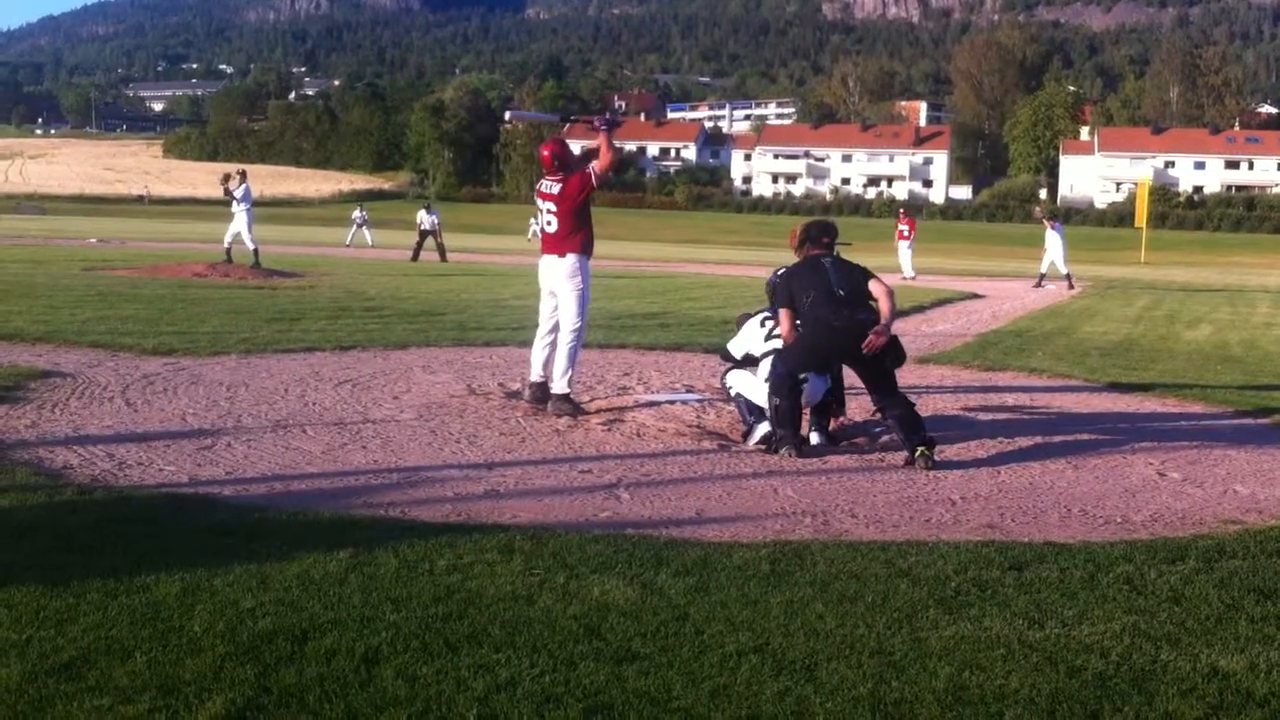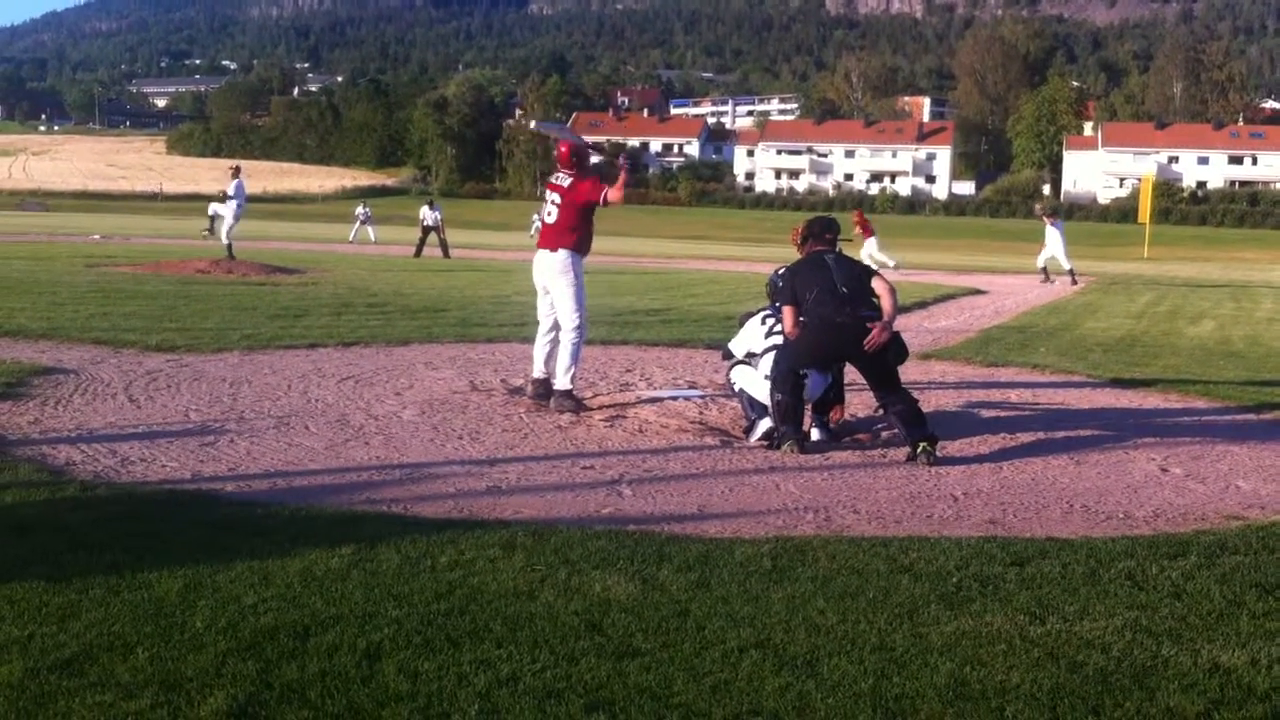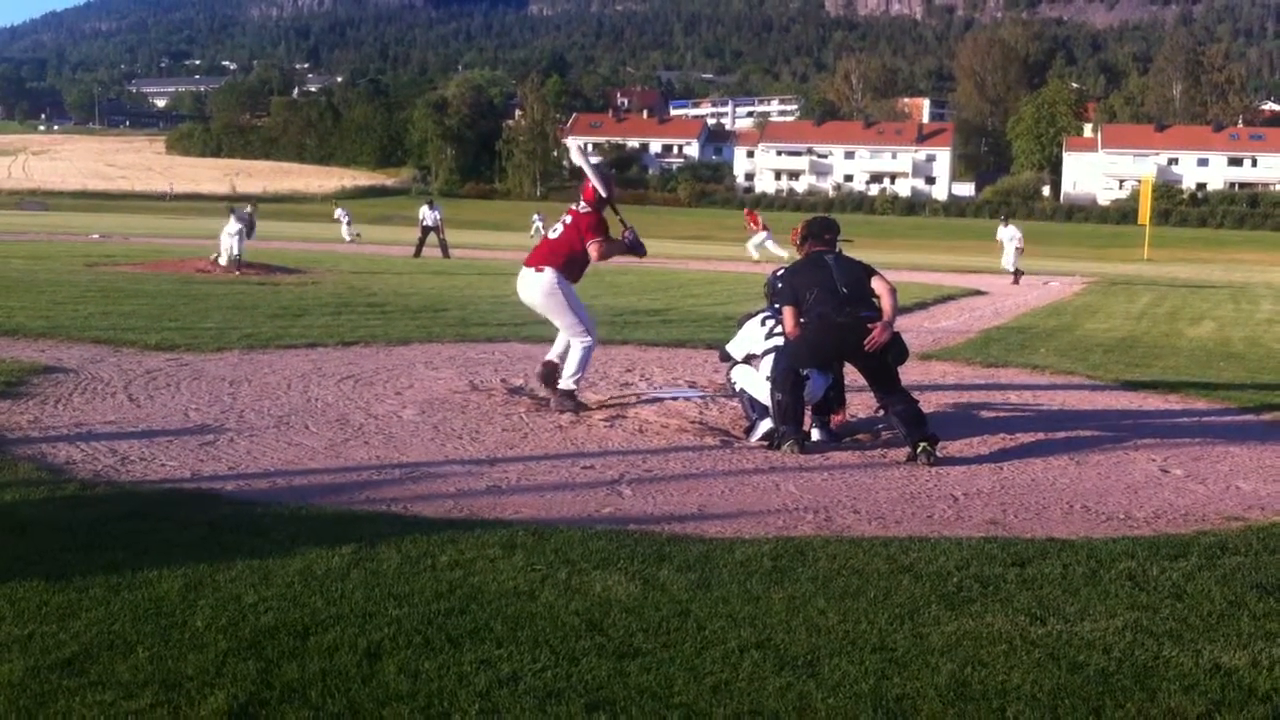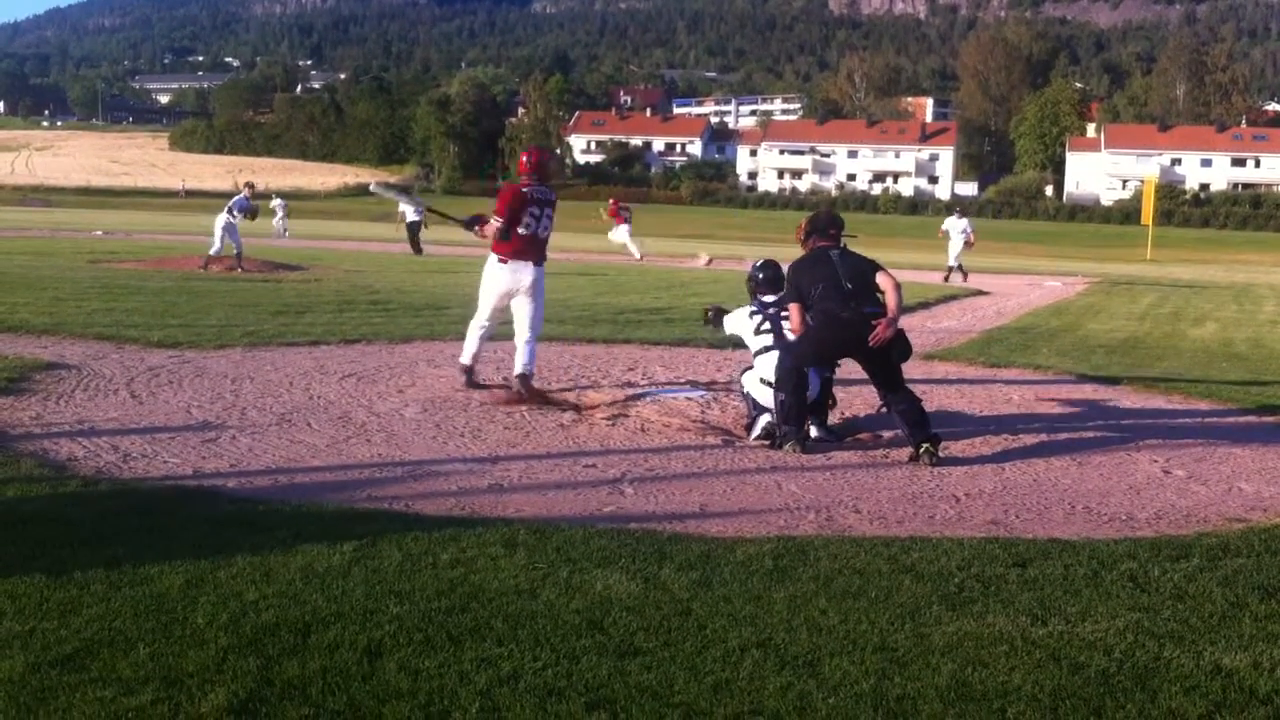
dt=0.7s
person 1, frame 1
left shoulder: (542, 186)
right shoulder: (575, 185)
left elbow: (575, 165)
right elbow: (607, 160)
left wrist: (597, 139)
right wrist: (604, 131)
left hip: (547, 263)
right hip: (571, 265)
left knee: (547, 328)
right knee: (570, 331)
left ankle: (537, 385)
right ankle: (559, 395)
person 1, frame 2
left shoulder: (554, 180)
right shoulder: (583, 184)
right elbow: (617, 196)
left wrist: (616, 170)
right wrist: (624, 170)
left hip: (542, 260)
right hip: (563, 262)
left knee: (547, 327)
right knee: (572, 330)
left ankle: (538, 382)
right ankle: (561, 393)
person 1, frame 3
left shoulder: (577, 211)
right shoulder: (592, 218)
left elbow: (598, 244)
right elbow: (597, 253)
left wrist: (626, 244)
right wrist: (626, 244)
left hip: (527, 278)
right hip: (546, 281)
left knee: (572, 327)
right knee: (584, 338)
left ankle: (550, 366)
right ankle: (564, 394)
person 1, frame 4
left shoulder: (512, 192)
right shoulder: (551, 197)
left elbow: (493, 235)
left wrist: (480, 230)
right wrist: (494, 224)
left hip: (502, 267)
right hip: (532, 272)
left knee: (482, 320)
right knee: (527, 333)
left ankle: (467, 369)
right ankle: (522, 375)
person 2, frame 1
left shoulder: (793, 274)
right shoulder: (852, 268)
left elbow: (787, 331)
right elbow: (884, 291)
left wrist: (805, 356)
right wrist: (885, 326)
left hip: (823, 333)
right hip: (865, 333)
left knee: (782, 368)
right knee: (888, 393)
left ankle: (787, 441)
right ankle: (920, 447)
person 2, frame 2
left shoulder: (795, 271)
right shoulder: (855, 265)
left elbow: (790, 328)
right elbow: (886, 289)
left wrist: (808, 348)
right wrist: (887, 323)
left hip: (824, 331)
right hip: (867, 330)
left knee: (785, 366)
right knee: (890, 389)
left ankle: (789, 436)
right ankle: (922, 443)
person 2, frame 3
left shoulder: (794, 271)
right shoulder: (855, 265)
left elbow: (791, 328)
right elbow: (886, 289)
left wrist: (810, 348)
right wrist: (887, 322)
left hip: (824, 331)
right hip: (866, 330)
left knee: (785, 366)
right knee: (890, 388)
left ankle: (789, 436)
right ankle: (923, 443)
person 2, frame 4
left shoulder: (800, 267)
right shoulder: (859, 260)
left elbow: (797, 324)
right elbow: (890, 284)
left wrist: (814, 345)
right wrist: (892, 319)
left hip: (830, 328)
right hip: (872, 327)
left knee: (790, 364)
right knee: (894, 387)
left ankle: (791, 436)
right ankle: (925, 443)
person 3, frame 1
left shoulder: (757, 321)
left elbow: (726, 355)
right elbow: (834, 364)
right wrist: (839, 404)
right hip: (809, 395)
left knee: (731, 376)
right knee: (828, 377)
left ankle: (758, 425)
right ankle: (818, 431)
person 3, frame 2
left shoulder: (758, 320)
left elbow: (727, 354)
right elbow: (836, 363)
right wrist: (839, 401)
left hip: (770, 391)
right hip: (809, 391)
left knee: (736, 370)
right knee: (830, 372)
left ankle: (760, 421)
right ankle: (820, 426)
person 3, frame 3
left shoulder: (757, 321)
left elbow: (725, 356)
right elbow: (835, 364)
right wrist: (840, 402)
left hip: (771, 392)
right hip: (810, 393)
left knee: (737, 370)
right knee: (831, 372)
left ankle: (761, 422)
right ankle: (820, 426)
person 3, frame 4
left shoulder: (746, 315)
left elbow: (719, 320)
left wrist: (714, 313)
right wrist: (827, 391)
left hip: (769, 394)
right hip: (806, 390)
left knee: (748, 375)
right knee: (823, 367)
left ankle: (761, 418)
right ankle: (817, 425)
